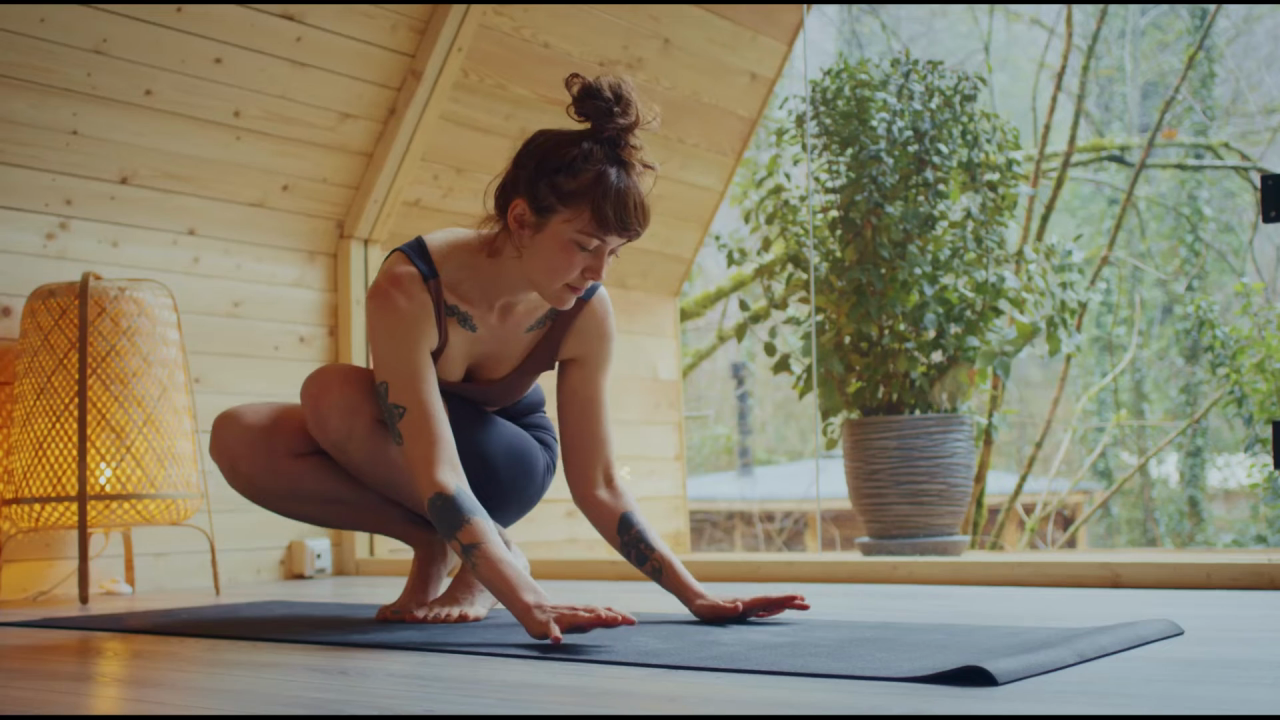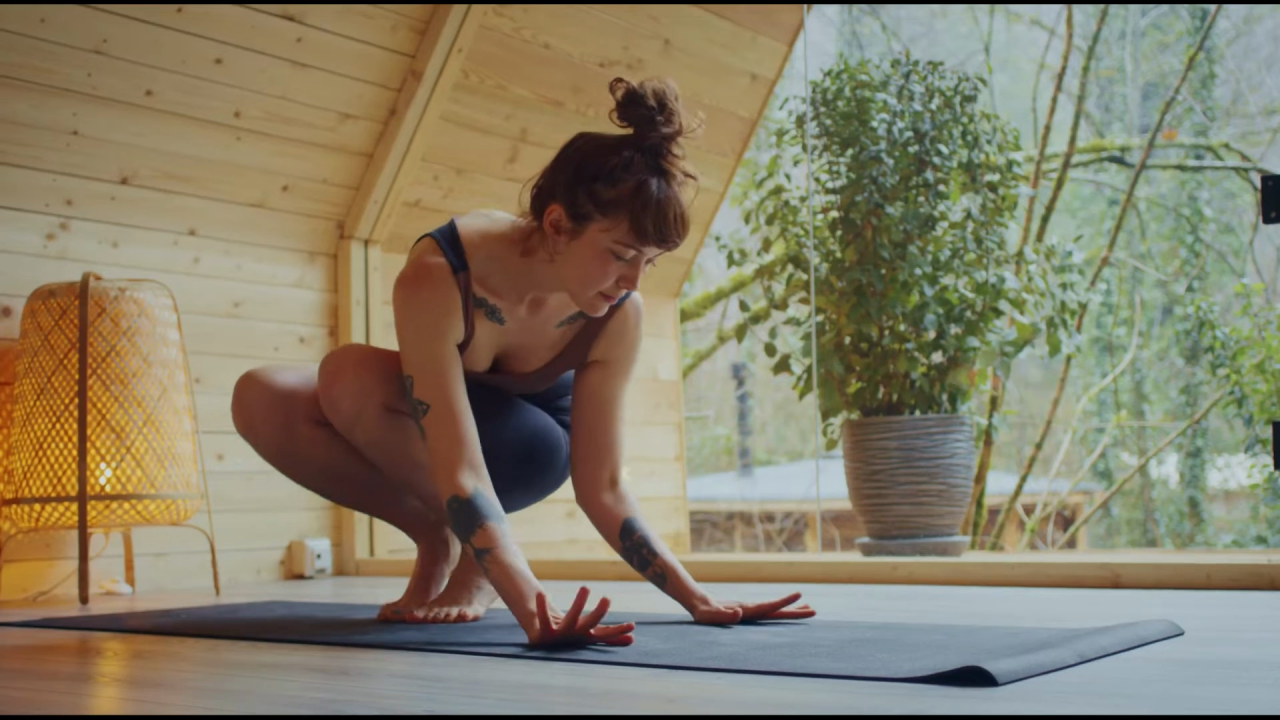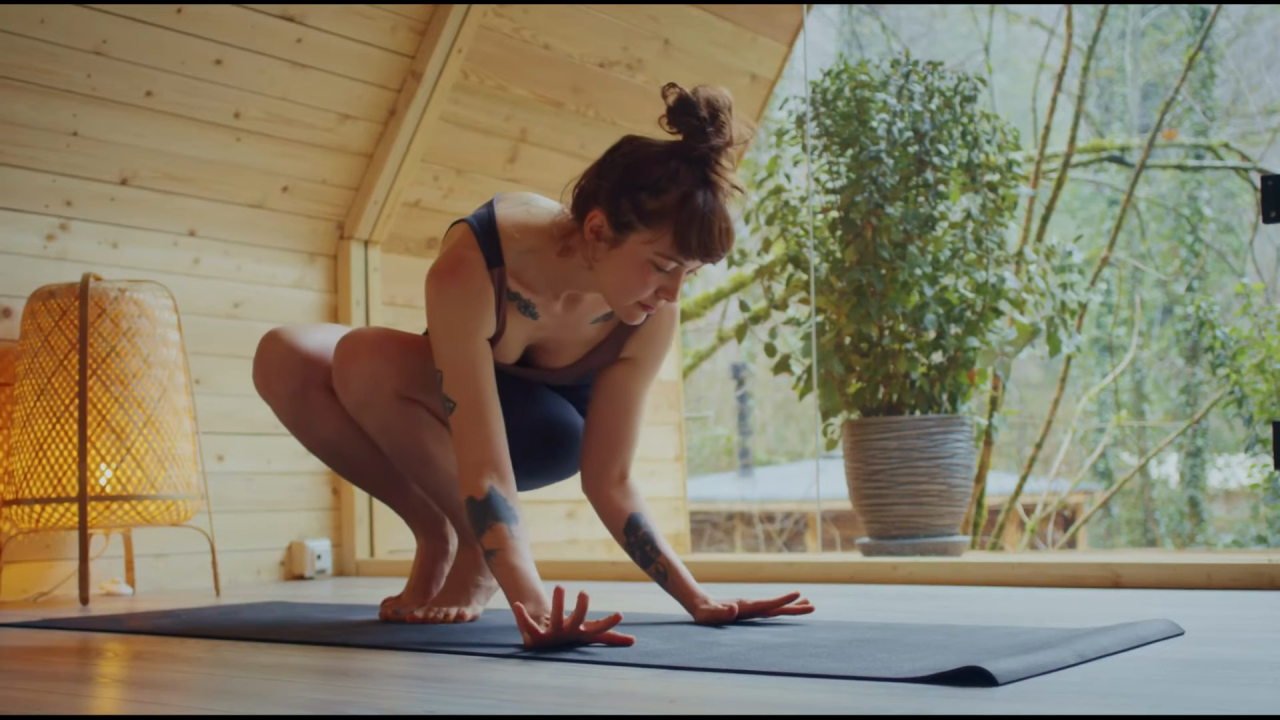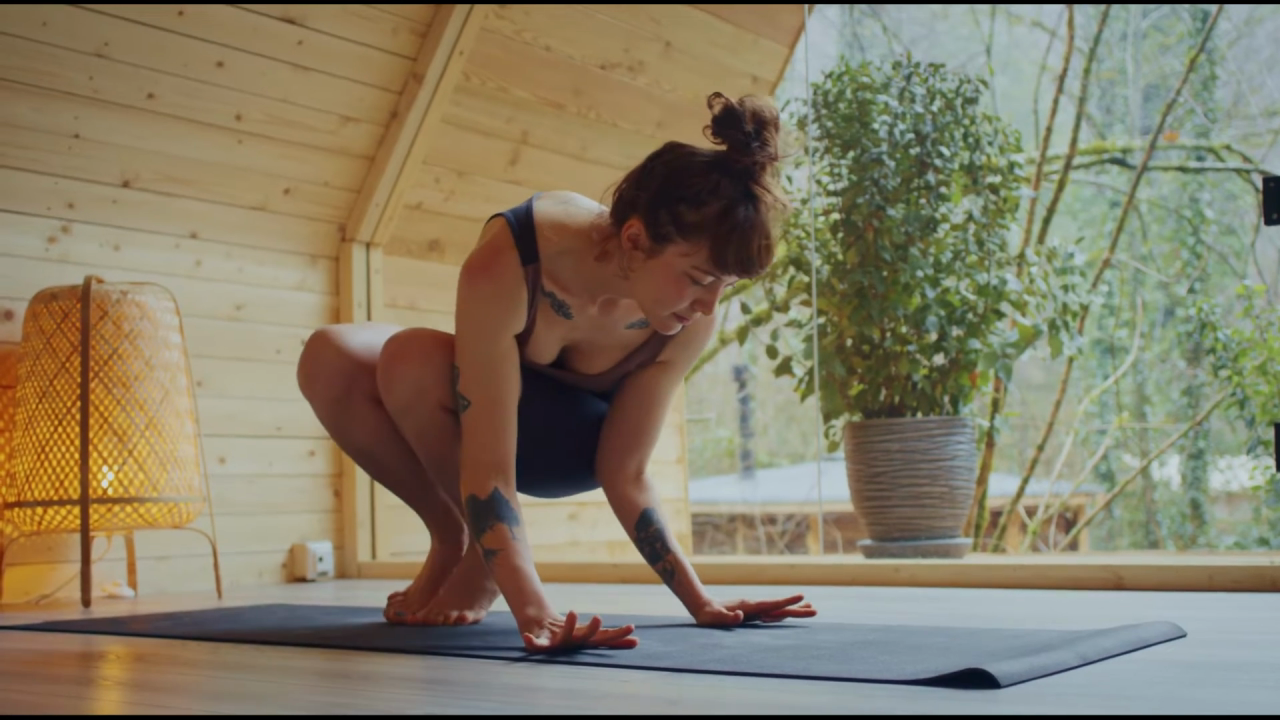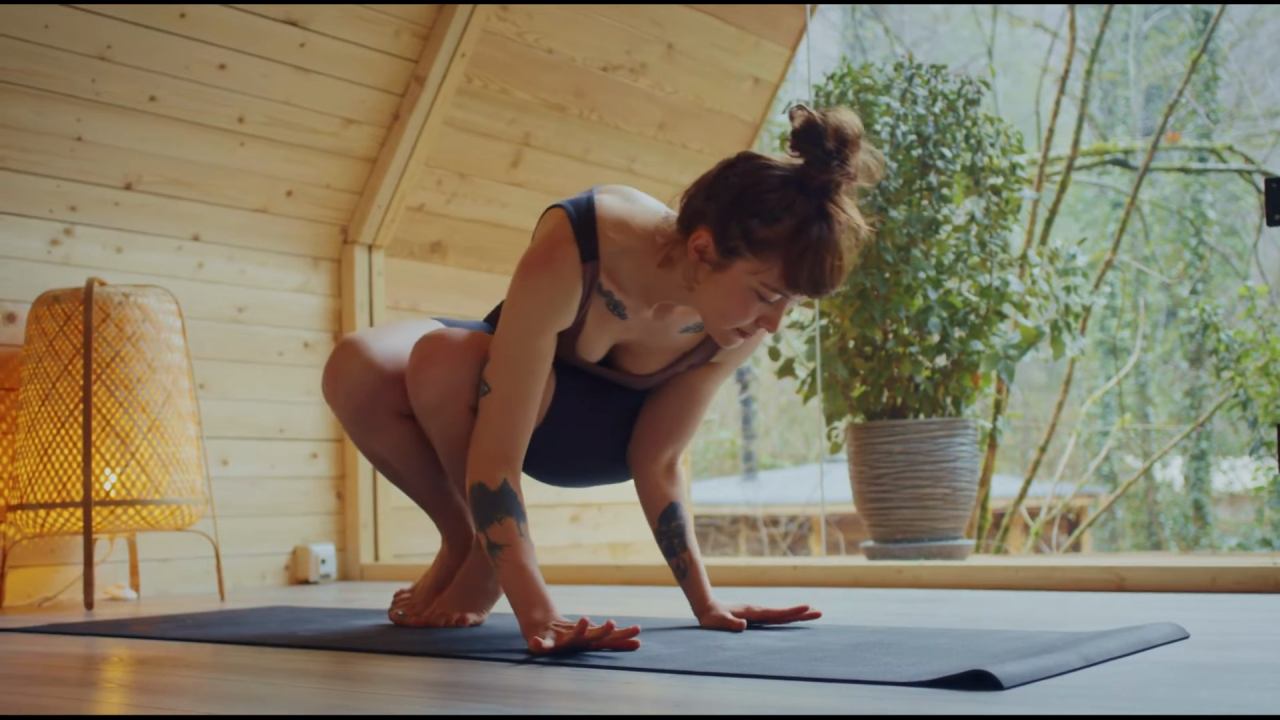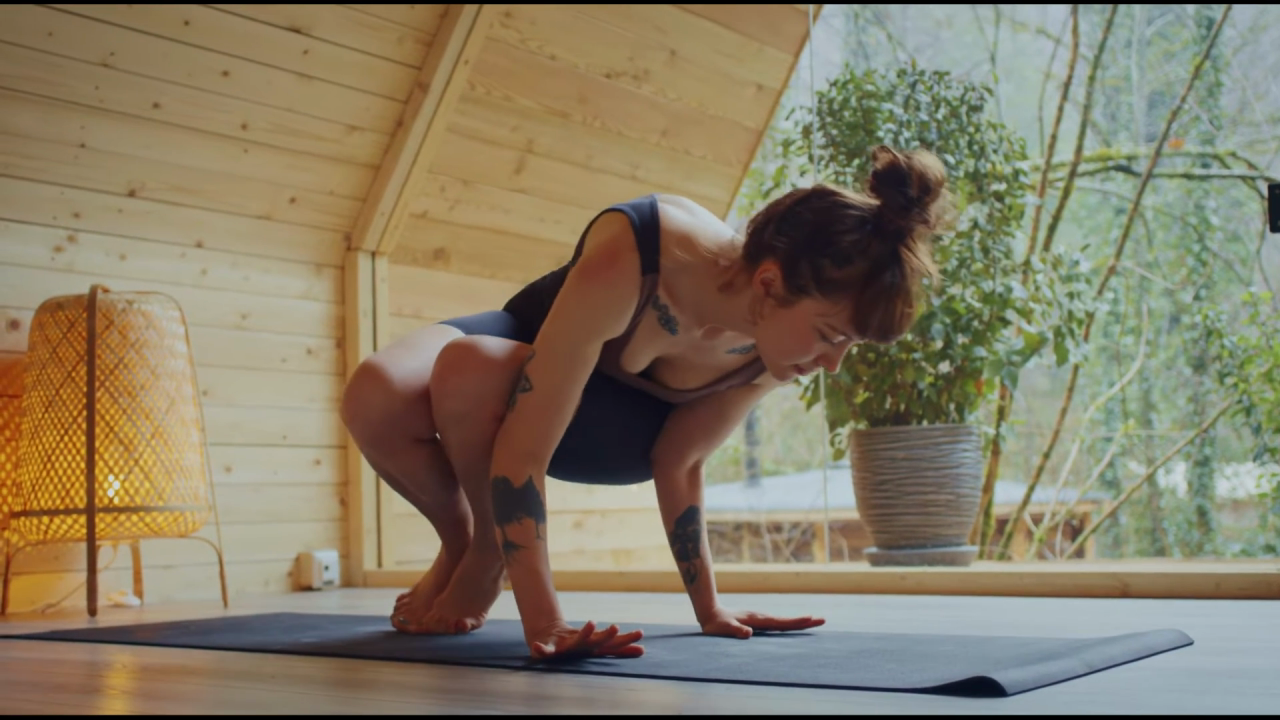
dt=0.5s
person 1, frame 1
left shoulder: (586, 315)
right shoulder: (406, 290)
left elbow: (597, 486)
right elbow: (436, 476)
left wrist: (693, 594)
right wrist: (529, 604)
left hip: (509, 459)
right hip: (401, 460)
left knee: (332, 397)
right knee: (240, 442)
left ankle: (490, 552)
right ankle: (431, 544)
person 1, frame 2
left shoulder: (618, 318)
right shoulder: (436, 278)
left elbow: (600, 489)
right elbow: (460, 474)
left wrist: (697, 600)
right wrist: (533, 609)
left hip: (533, 444)
right hip: (423, 435)
left knee: (350, 378)
right knee: (261, 399)
left ankle: (476, 557)
right ankle: (439, 541)
person 1, frame 3
left shoulder: (653, 320)
right shoulder: (470, 268)
left elbow: (610, 482)
right elbow: (485, 471)
left wrist: (696, 599)
right wrist: (535, 609)
left hip: (553, 426)
right hip: (447, 407)
right knee: (283, 360)
left ankle: (476, 554)
right ankle: (436, 536)
person 1, frame 4
left shoulder: (690, 325)
right shoulder: (505, 264)
left elbow: (625, 475)
right elbow: (487, 468)
left wrist: (699, 601)
right wrist: (534, 613)
left hip: (575, 442)
right hip: (466, 410)
left knee: (414, 363)
right knee: (329, 360)
left ankle: (481, 558)
right ankle: (452, 538)
person 1, frame 5
left shoulder: (741, 322)
right shoulder: (566, 255)
left elbow: (656, 462)
right elbow: (497, 456)
left wrist: (705, 602)
right wrist: (538, 615)
left hip: (599, 429)
right hip: (506, 366)
right knee: (356, 369)
left ankle: (490, 557)
right ankle: (462, 541)
person 1, frame 6
left shoulder: (775, 344)
right shoulder: (624, 262)
left elbow: (679, 463)
right elbow: (522, 449)
left wrist: (708, 607)
right wrist: (543, 624)
left hip: (616, 430)
right hip: (528, 344)
right knee: (375, 395)
left ankle: (490, 554)
right ankle: (467, 545)
